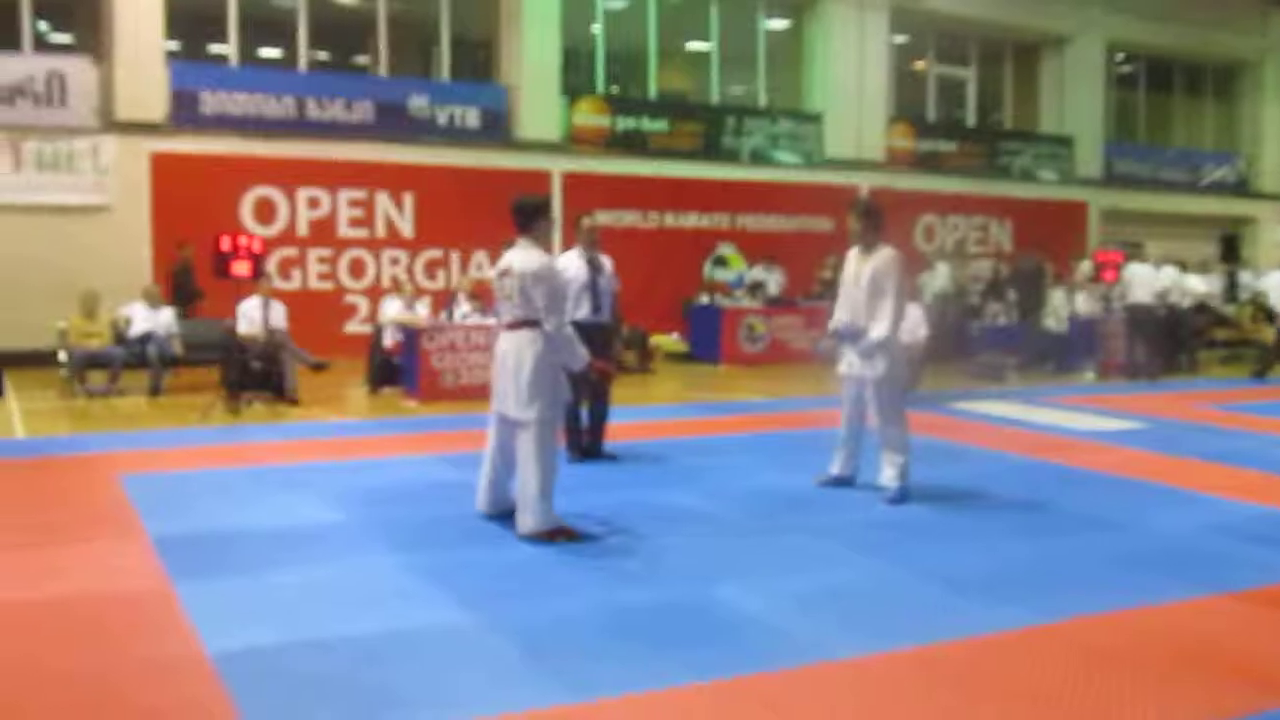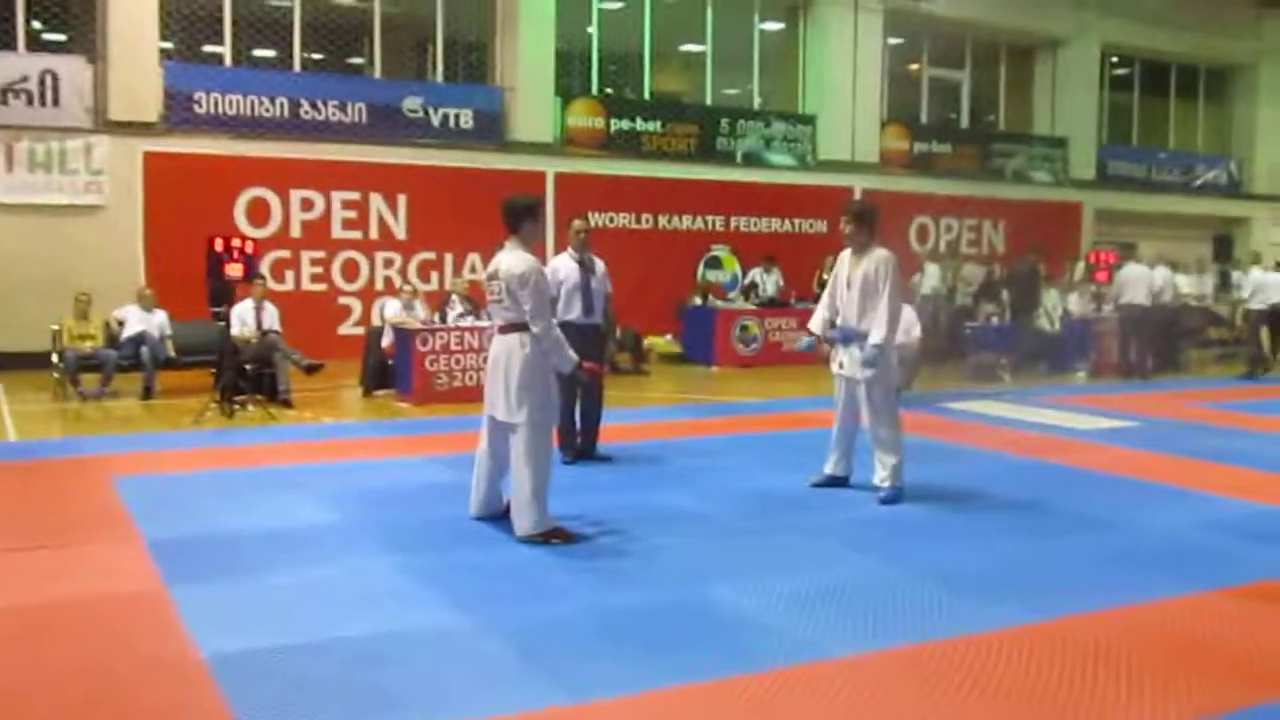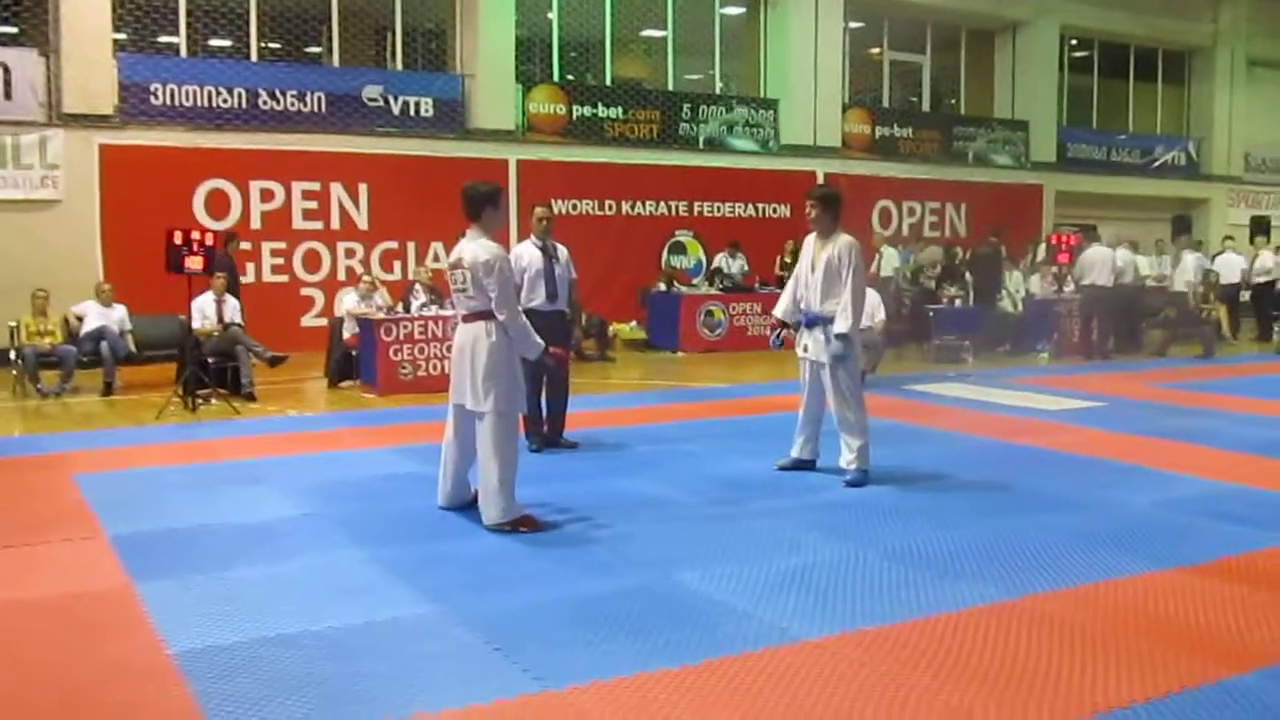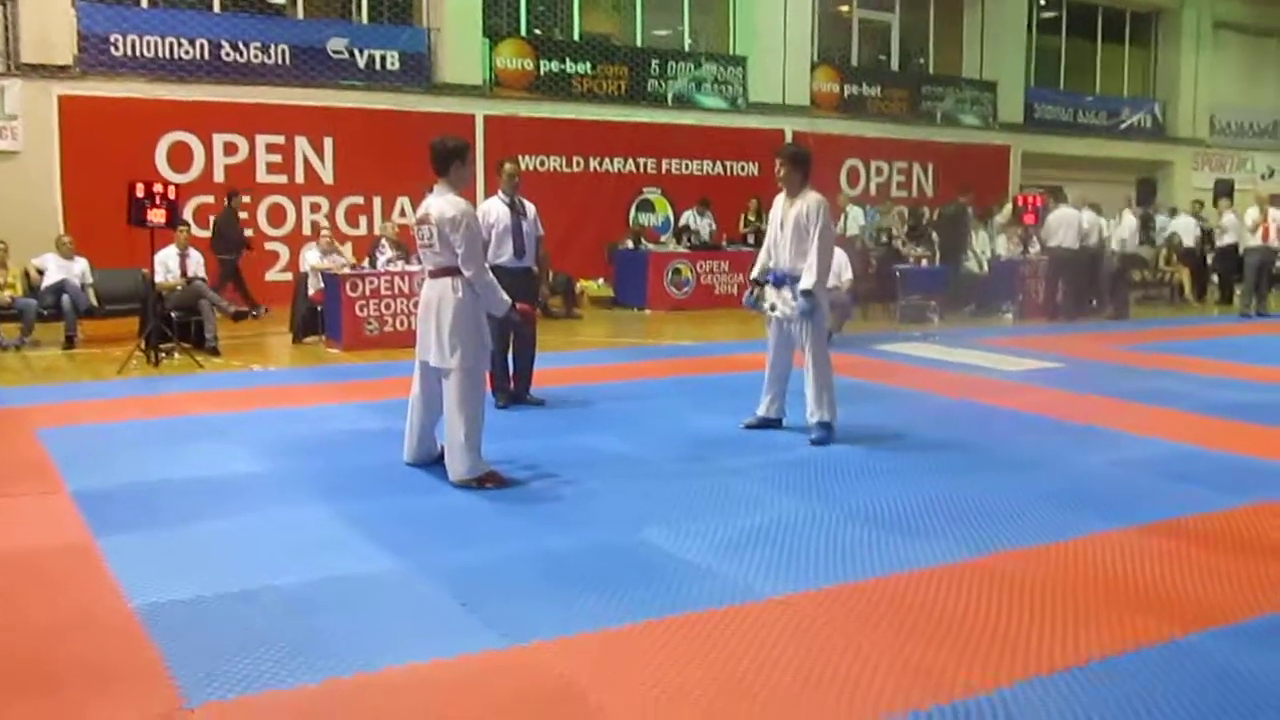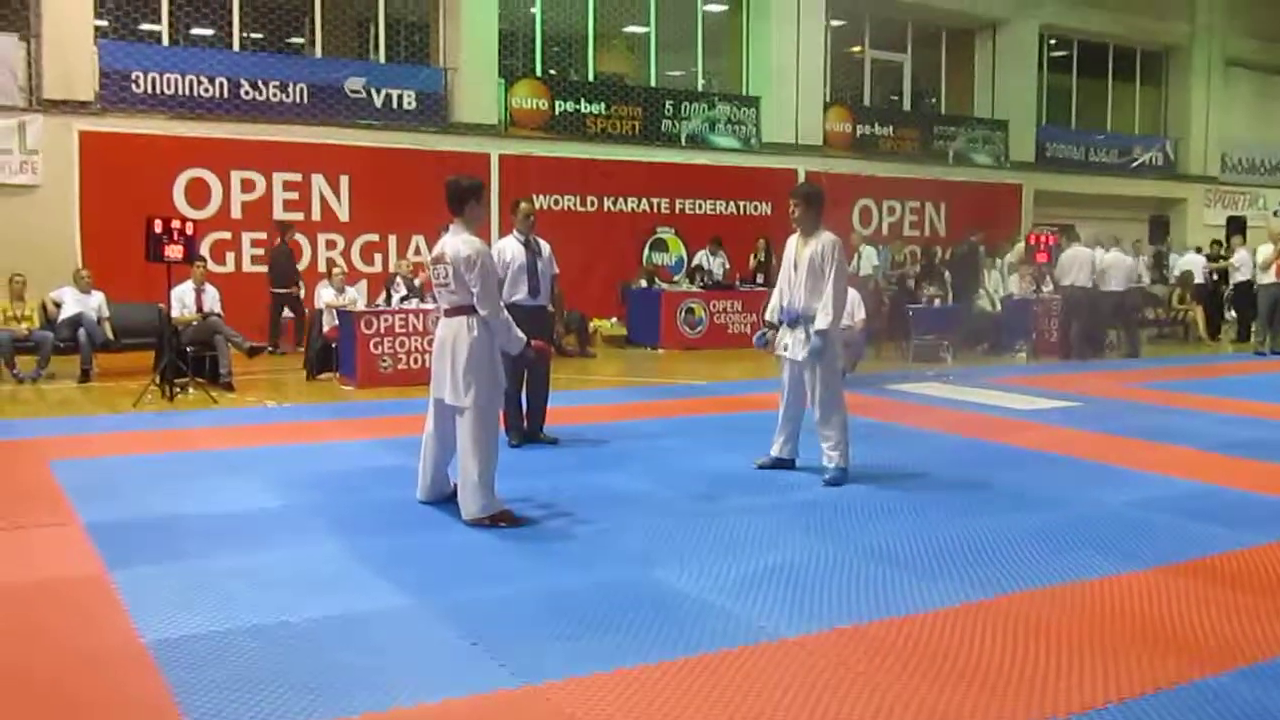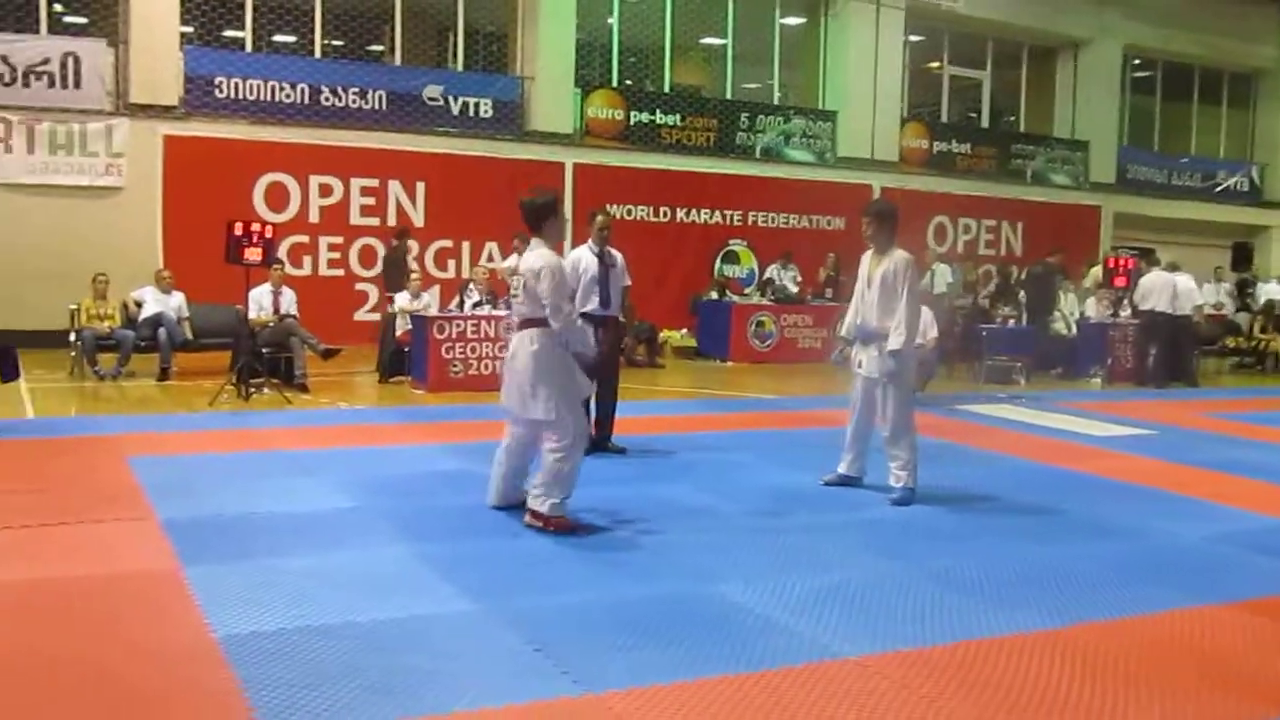
dt=0.4s
person 1, frame 1
left shoulder: (504, 262)
right shoulder: (540, 263)
right elbow: (554, 321)
right wrist: (583, 361)
left hip: (507, 346)
right hip: (534, 349)
left knee: (505, 425)
right knee: (536, 434)
left ankle: (494, 499)
right ankle: (536, 520)
person 1, frame 2
left shoulder: (497, 263)
right shoulder: (528, 266)
right elbow: (542, 324)
right wrist: (573, 364)
left hip: (501, 349)
right hip: (526, 353)
left knee: (498, 429)
right knee: (531, 436)
left ankle: (486, 501)
right ankle: (532, 522)
person 1, frame 3
left shoulder: (457, 252)
right shoulder: (492, 253)
right elbow: (508, 311)
right wrist: (540, 350)
left hip: (466, 337)
right hip: (491, 341)
left knee: (463, 419)
right knee: (496, 425)
left ankle: (454, 491)
right ankle: (500, 511)
person 1, frame 4
left shoulder: (425, 207)
right shoulder: (459, 209)
right elbow: (474, 268)
right wrist: (506, 307)
left hip: (432, 293)
right hip: (458, 298)
left knee: (429, 376)
right knee: (463, 382)
left ankle: (420, 448)
right ankle: (466, 467)
person 1, frame 5
left shoulder: (440, 246)
right shoulder: (474, 248)
right elbow: (490, 306)
right wrist: (521, 344)
left hip: (447, 331)
right hip: (473, 336)
left knee: (443, 415)
right knee: (477, 420)
left ankle: (433, 485)
right ankle: (479, 506)
person 1, frame 6
left shoulder: (527, 260)
right shoulder: (549, 263)
right elbow: (562, 319)
left wrist: (583, 343)
right wrist: (590, 348)
left hip: (524, 346)
right hip: (542, 350)
left knee: (526, 428)
right knee: (569, 430)
left ankle: (506, 492)
right ankle: (543, 507)
person 2, frame 1
left shoulder: (889, 258)
right shoulder: (852, 256)
left elbow: (893, 306)
left wrist: (877, 339)
right wrist: (836, 331)
left hip: (879, 349)
right hip: (853, 345)
left knee: (888, 415)
right knee: (851, 412)
left ankle: (895, 480)
right ankle: (843, 469)
person 2, frame 2
left shoulder: (884, 259)
right shoulder: (844, 257)
left elbow: (889, 307)
right elbow: (831, 298)
left wrist: (877, 344)
right wrist: (815, 330)
left hip: (870, 349)
right hip: (845, 347)
left knee: (880, 417)
right knee: (844, 414)
left ankle: (890, 480)
right ankle: (837, 470)
person 2, frame 3
left shoulder: (847, 245)
right shoulder: (809, 242)
left elbow: (853, 294)
right elbow: (797, 283)
left wrist: (843, 336)
right wrist: (781, 319)
left hip: (834, 334)
right hip: (810, 332)
left knee: (846, 401)
right knee: (810, 398)
left ankle: (856, 464)
right ankle: (804, 454)
person 2, frame 4
left shoulder: (816, 203)
right shoulder: (779, 201)
left elbow: (820, 251)
left wrist: (808, 292)
right wrist: (757, 281)
left hip: (802, 291)
right hip: (777, 289)
left knee: (813, 356)
right knee: (776, 355)
left ankle: (822, 420)
right ankle: (770, 412)
person 2, frame 5
left shoulder: (830, 243)
right shoulder: (792, 242)
left elbow: (835, 292)
left wrist: (822, 332)
right wrist: (770, 324)
left hip: (815, 332)
right hip: (791, 330)
left knee: (826, 399)
right knee: (790, 396)
left ankle: (836, 462)
right ankle: (784, 453)
person 2, frame 6
left shoulder: (903, 262)
right shoulder: (867, 258)
left elbow: (908, 311)
left wrist: (896, 352)
right wrist: (847, 339)
left hip: (889, 351)
right hip: (866, 348)
left knee: (895, 418)
right knee: (859, 413)
left ankle: (904, 483)
right ankle: (850, 469)
person 3, frame 1
left shoulder: (606, 263)
right shoulder: (565, 263)
left elbow: (613, 301)
left wrist: (614, 336)
left hip: (601, 330)
right hip: (576, 330)
left knee: (600, 390)
right knee: (573, 391)
left ankle: (594, 444)
right ankle: (575, 445)
person 3, frame 2
left shoulder: (599, 265)
right shoulder: (557, 265)
left elbow: (607, 303)
right elbow: (549, 303)
left wrist: (609, 337)
left hip: (594, 332)
right hip: (568, 332)
left knee: (593, 391)
right knee: (567, 392)
left ankle: (588, 446)
right ankle: (568, 447)
person 3, frame 3
left shoulder: (562, 251)
right shoulder: (520, 252)
left elbow: (571, 289)
right elbow: (513, 290)
left wrist: (574, 323)
left hip: (558, 319)
right hip: (532, 319)
left knee: (559, 379)
right knee: (532, 380)
left ankle: (555, 433)
right ankle: (535, 435)
person 3, frame 4
left shoulder: (529, 208)
right shoulder: (487, 208)
left elbow: (539, 246)
right elbow: (480, 247)
left wrist: (543, 281)
left hip: (525, 276)
right hip: (499, 276)
left knee: (526, 336)
right knee: (498, 337)
left ankle: (521, 390)
right ankle: (501, 392)
person 3, frame 5
left shoulder: (544, 247)
right shoulder: (503, 247)
left elbow: (554, 284)
right elbow: (496, 286)
left wrist: (558, 317)
left hip: (540, 314)
right hip: (515, 313)
left knee: (540, 375)
right knee: (512, 376)
left ankle: (535, 428)
right ankle: (514, 430)
person 3, frame 6
left shoulder: (618, 258)
right shoulder: (577, 257)
left elbow: (625, 296)
right elbow: (568, 295)
left wrist: (629, 330)
left hip: (611, 325)
right hip: (586, 323)
left knee: (609, 384)
left ankle: (603, 437)
